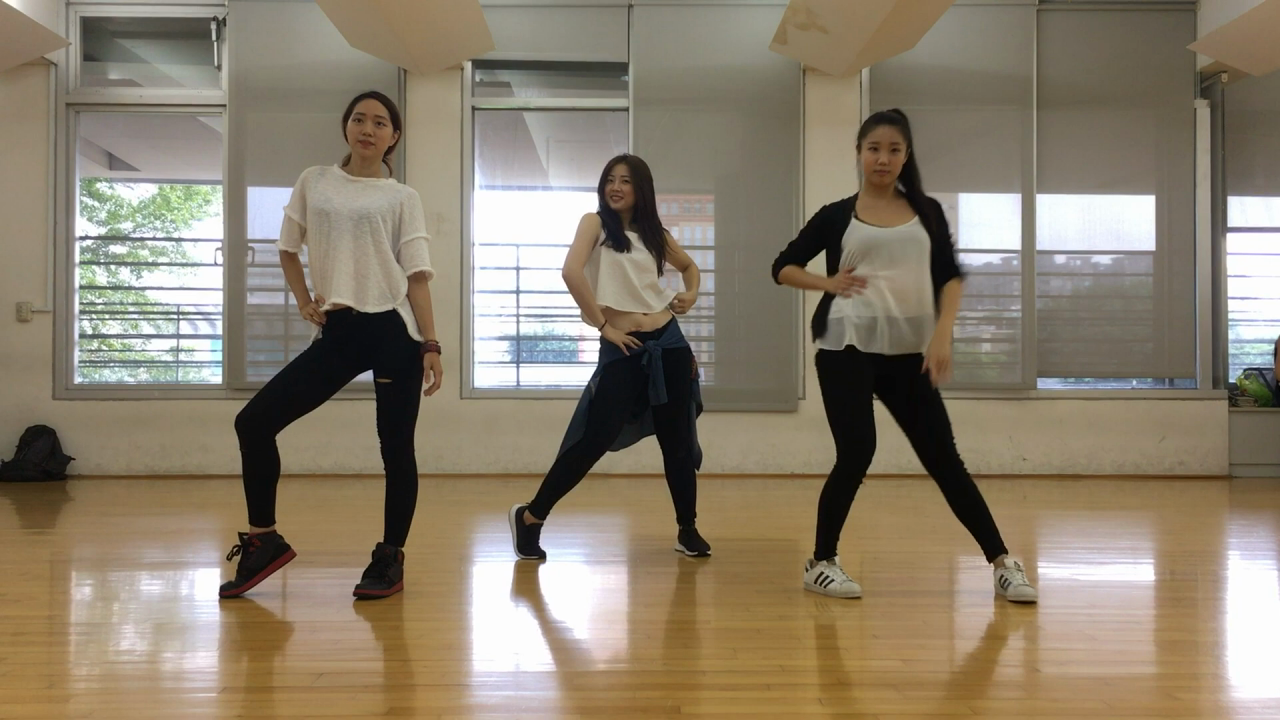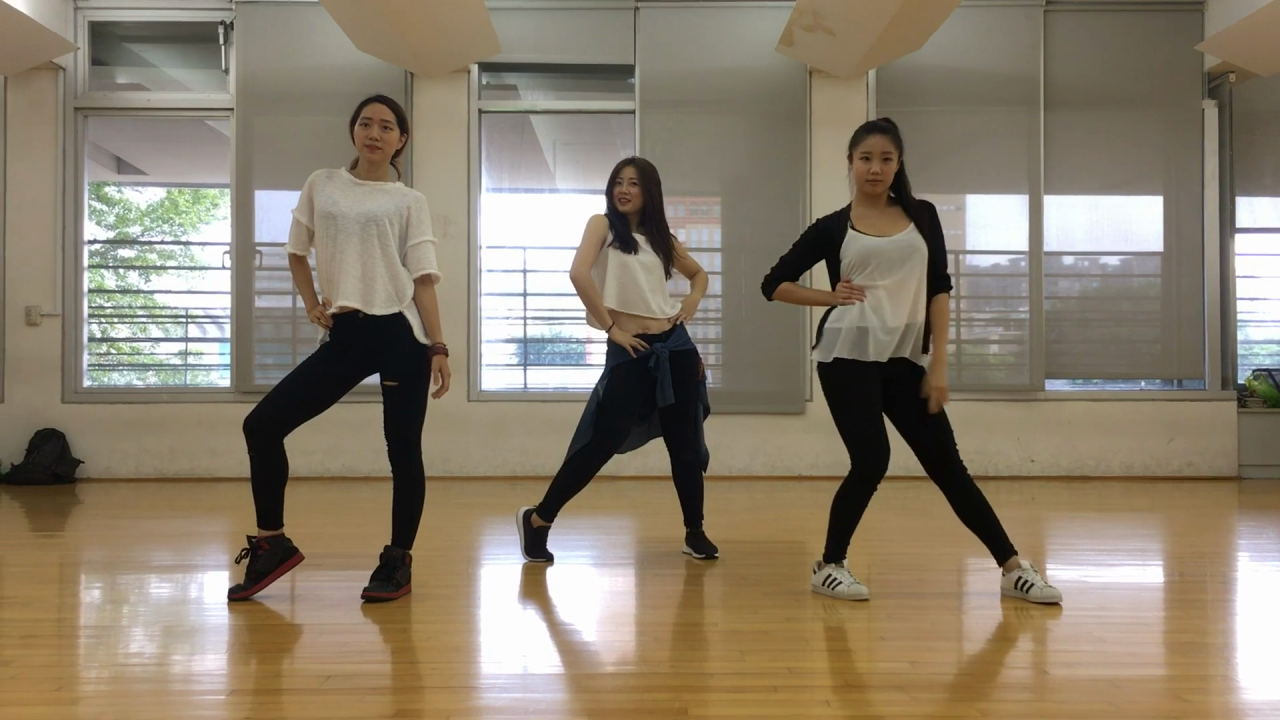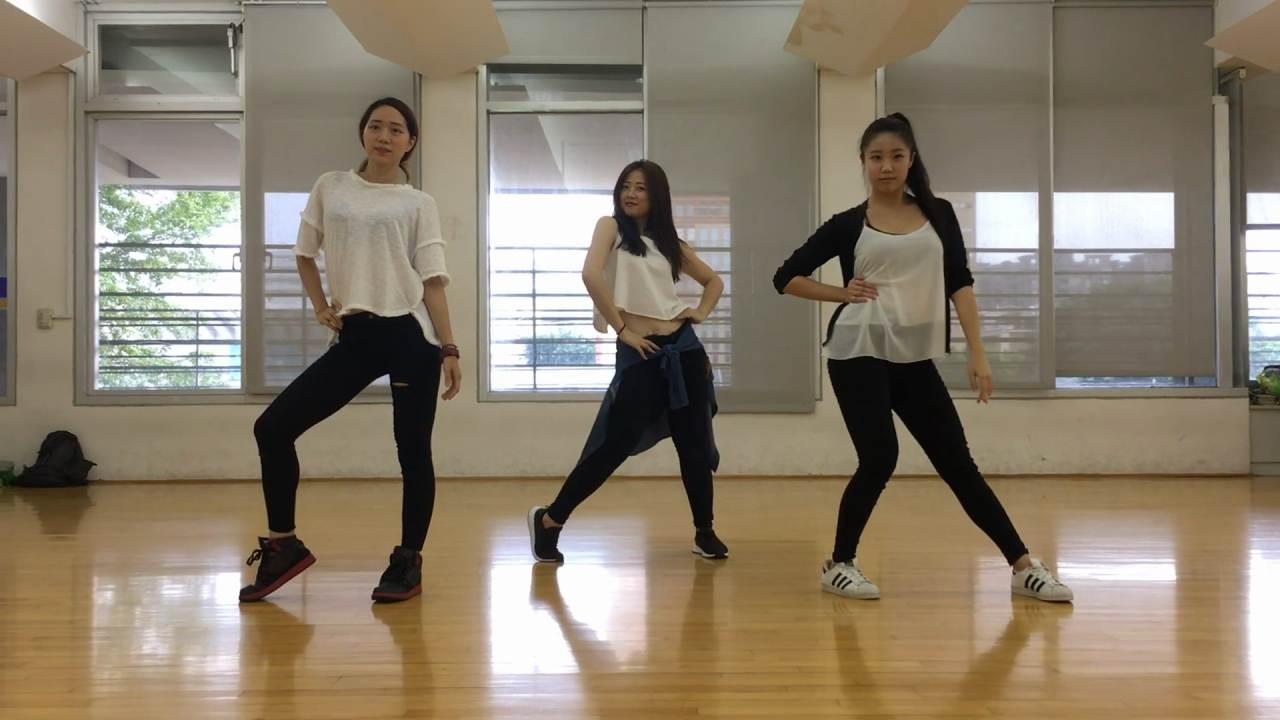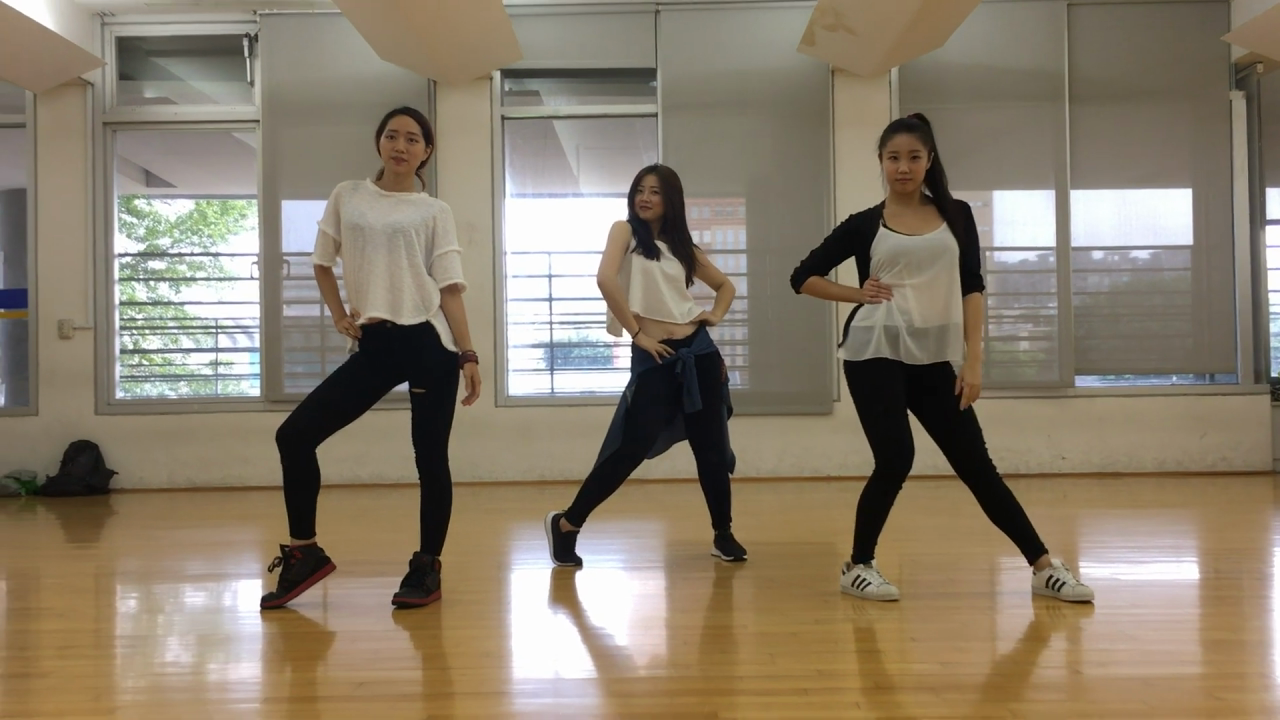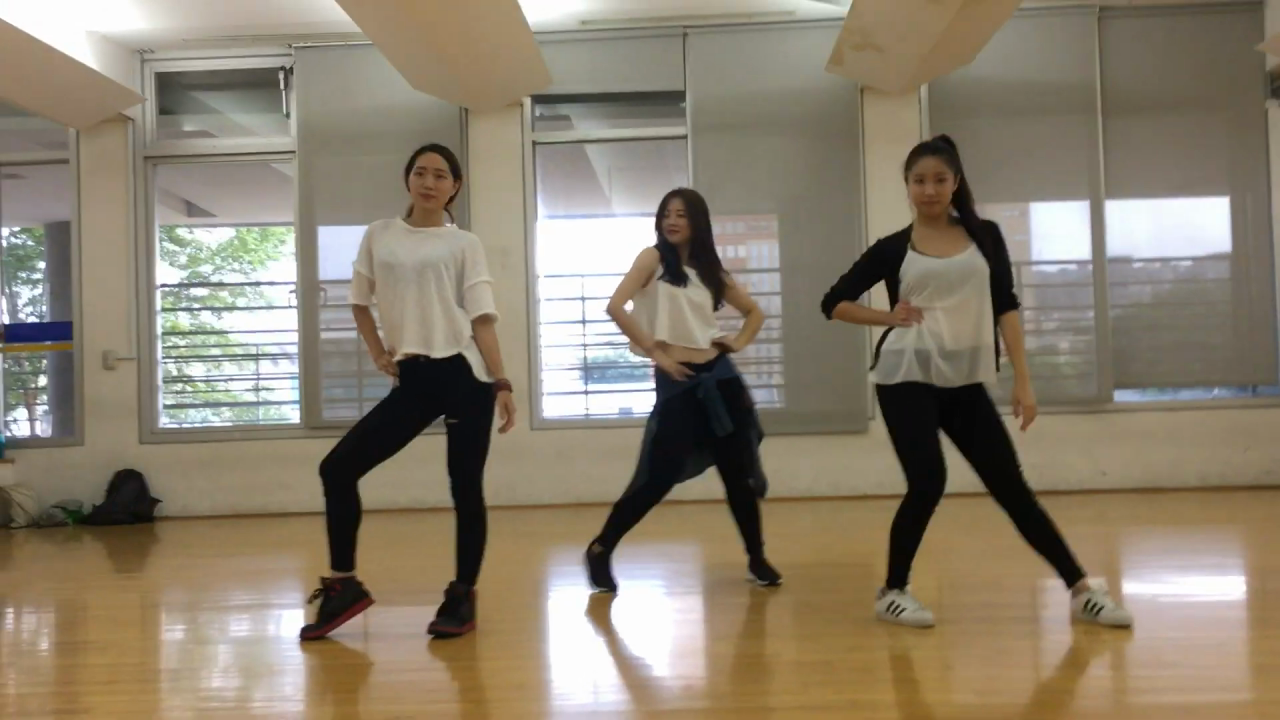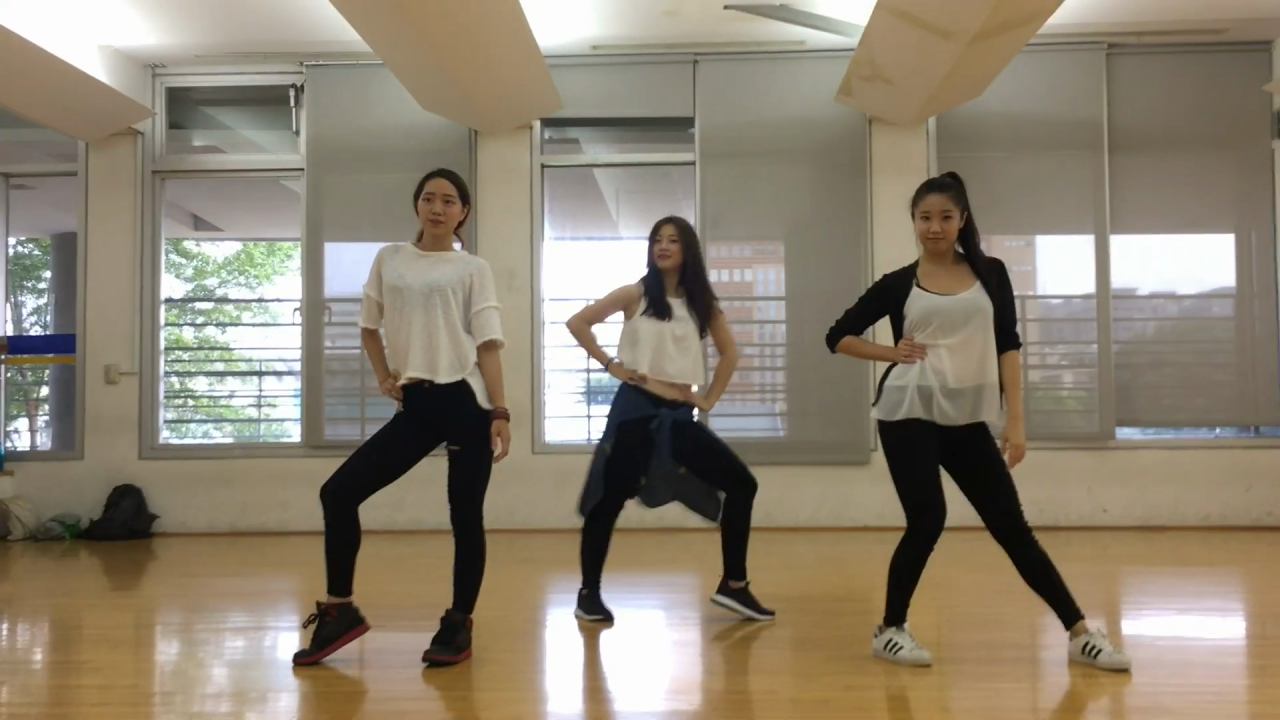
dt=0.3s
person 1, frame 1
left shoulder: (403, 198)
right shoulder: (314, 182)
left elbow: (417, 275)
right elbow: (288, 249)
left wrist: (431, 344)
right wrist: (304, 304)
left hip: (393, 331)
right hip: (337, 333)
left knee: (396, 445)
right knee: (255, 421)
left ankle: (390, 557)
right ankle: (263, 540)
person 1, frame 2
left shoulder: (410, 201)
right shoulder: (321, 185)
left elbow: (423, 279)
right elbow: (297, 252)
left wrist: (438, 347)
right wrist: (312, 306)
left hip: (400, 334)
right hip: (344, 336)
left knee: (403, 449)
right knee: (262, 423)
left ankle: (397, 560)
right ankle: (272, 542)
person 1, frame 3
left shoulder: (419, 204)
right shoulder: (330, 188)
left elbow: (432, 280)
right elbow: (305, 254)
left wrist: (449, 348)
right wrist: (321, 309)
left hip: (410, 335)
right hip: (354, 338)
left knee: (412, 449)
right knee: (273, 427)
left ankle: (408, 561)
right ankle: (284, 544)
person 1, frame 4
left shoulder: (435, 211)
right shoulder: (347, 197)
left elbow: (450, 288)
right elbow: (322, 263)
left wrist: (468, 355)
right wrist: (339, 317)
left hip: (428, 343)
right hip: (372, 346)
left knee: (430, 456)
right knee: (295, 434)
left ankle: (427, 566)
right ankle: (304, 551)
person 1, frame 5
left shoulder: (465, 245)
right shoulder: (380, 235)
left elbow: (482, 318)
right elbow: (361, 302)
left wrist: (501, 383)
right wrist: (378, 354)
left hip: (463, 376)
right hip: (411, 380)
left knee: (465, 486)
right knee: (338, 468)
left ankle: (462, 596)
right ankle: (344, 584)
person 1, frame 6
left shoulder: (473, 269)
right shoulder: (389, 259)
left elbow: (488, 344)
right elbow: (369, 327)
left wrist: (500, 412)
right wrist: (383, 378)
left hip: (466, 401)
right hip: (414, 405)
left knee: (465, 514)
right knee: (339, 492)
left ankle: (458, 623)
right ankle: (340, 610)
person 2, frame 1
left shoulder: (927, 211)
right shoulder: (837, 215)
left elbow: (950, 276)
right elbow: (782, 267)
left wrist: (943, 333)
right wrist: (829, 283)
left hip: (906, 352)
right hip: (846, 345)
left knee: (943, 457)
right knee: (856, 453)
left ankle: (1002, 565)
right ankle: (821, 563)
person 2, frame 2
left shoulder: (922, 216)
right shoulder: (831, 228)
left elbow: (940, 289)
right elbow: (774, 285)
left wrist: (939, 362)
right wrist: (831, 297)
left hip: (905, 360)
right hip: (848, 356)
left knee: (947, 464)
right knee: (871, 460)
left ankle: (1013, 568)
right ankle: (829, 566)
person 2, frame 3
left shoulder: (939, 214)
right shoulder: (847, 225)
left elbow: (960, 283)
right elbow: (787, 277)
left wrist: (977, 351)
right wrist: (842, 293)
left hip: (915, 357)
right hip: (859, 352)
left knee: (957, 462)
right knee: (879, 458)
left ankle: (1024, 567)
right ankle: (839, 564)
person 2, frame 4
left shoulder: (956, 216)
right shoulder: (864, 225)
left elbow: (972, 287)
right elbow: (803, 277)
left wrist: (973, 359)
right wrist: (858, 294)
left hip: (933, 359)
right hip: (875, 353)
left knee: (975, 463)
right knee: (894, 460)
left ankle: (1044, 567)
right ankle: (858, 566)
person 2, frame 5
left shoulder: (984, 236)
right shoulder: (893, 249)
left elbow: (1006, 307)
right elbow: (834, 302)
left wrist: (1022, 379)
right wrist: (889, 317)
left hip: (965, 381)
right hip: (906, 377)
left knee: (1011, 486)
right knee: (927, 484)
left ankle: (1083, 591)
right ankle: (892, 592)
person 2, frame 6
left shoulder: (990, 273)
right shoulder: (897, 284)
left elbow: (1008, 346)
right elbow: (838, 336)
left wrist: (1015, 419)
right wrist: (892, 352)
left hip: (968, 419)
right hip: (909, 413)
left knee: (1011, 526)
right knee: (926, 521)
left ankle: (1080, 633)
right ankle: (890, 630)
person 3, frame 1
left shoulder: (656, 234)
right shoulder: (595, 223)
left elbow: (689, 266)
right elbow: (571, 272)
left wrist: (691, 294)
right wrist: (603, 324)
left hip: (669, 344)
right hip: (623, 349)
left knee: (678, 441)
right knee: (593, 440)
left ankle: (687, 530)
right ankle: (529, 517)
person 3, frame 2
left shoulder: (661, 238)
right shoulder: (602, 224)
left elbow: (698, 273)
right elbow: (579, 273)
left wrist: (692, 302)
right wrist: (610, 326)
left hip: (676, 347)
right hip: (629, 352)
left knee: (686, 444)
right knee: (602, 442)
left ankle: (695, 532)
right ankle: (537, 519)
person 3, frame 3
left shoulder: (669, 242)
right shoulder: (611, 227)
left elbow: (713, 280)
right elbow: (591, 274)
left wrist: (703, 311)
right wrist: (621, 328)
left hip: (684, 348)
right hip: (639, 353)
left knee: (695, 444)
right knee: (616, 445)
left ankle: (704, 532)
right ankle: (548, 520)
person 3, frame 4
left shoulder: (683, 246)
right shoulder: (625, 231)
left elbow: (725, 285)
right elbow: (606, 278)
left wrist: (716, 315)
right wrist: (636, 332)
left hip: (699, 352)
right hip: (654, 357)
left knee: (711, 447)
right knee: (631, 448)
left ankle: (723, 534)
right ankle: (566, 523)
person 3, frame 5
left shoulder: (712, 271)
right shoulder: (652, 260)
left elbow: (754, 312)
right elbow: (617, 305)
left wrist: (737, 344)
right wrist: (649, 350)
left hip: (719, 378)
right hip: (676, 382)
left knee: (739, 472)
right knee: (659, 478)
left ankle: (757, 559)
right ankle: (599, 551)
person 3, frame 6
left shoulder: (701, 302)
right shoulder: (636, 294)
left elbow: (729, 352)
right elbow: (577, 322)
left wrist: (709, 398)
right wrist: (610, 365)
left hip: (680, 415)
right hip: (636, 409)
left knee: (742, 485)
right knee: (608, 501)
left ankle: (734, 585)
right ankle: (589, 593)
